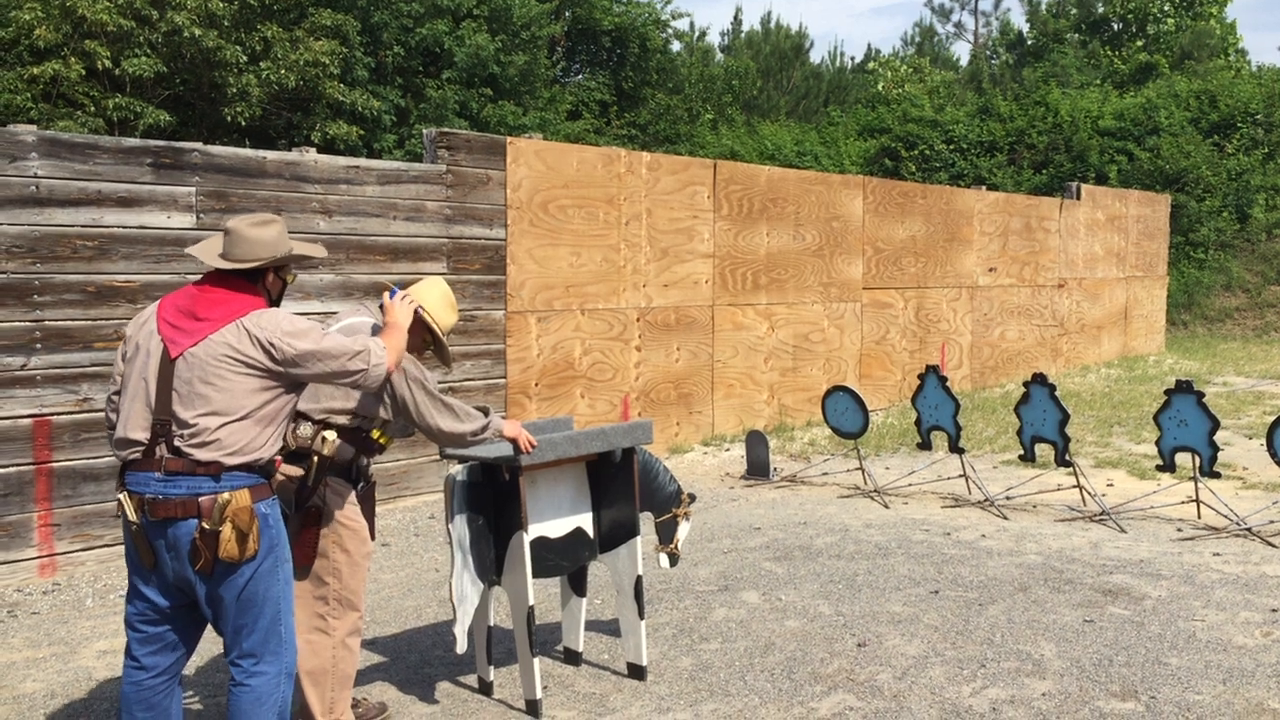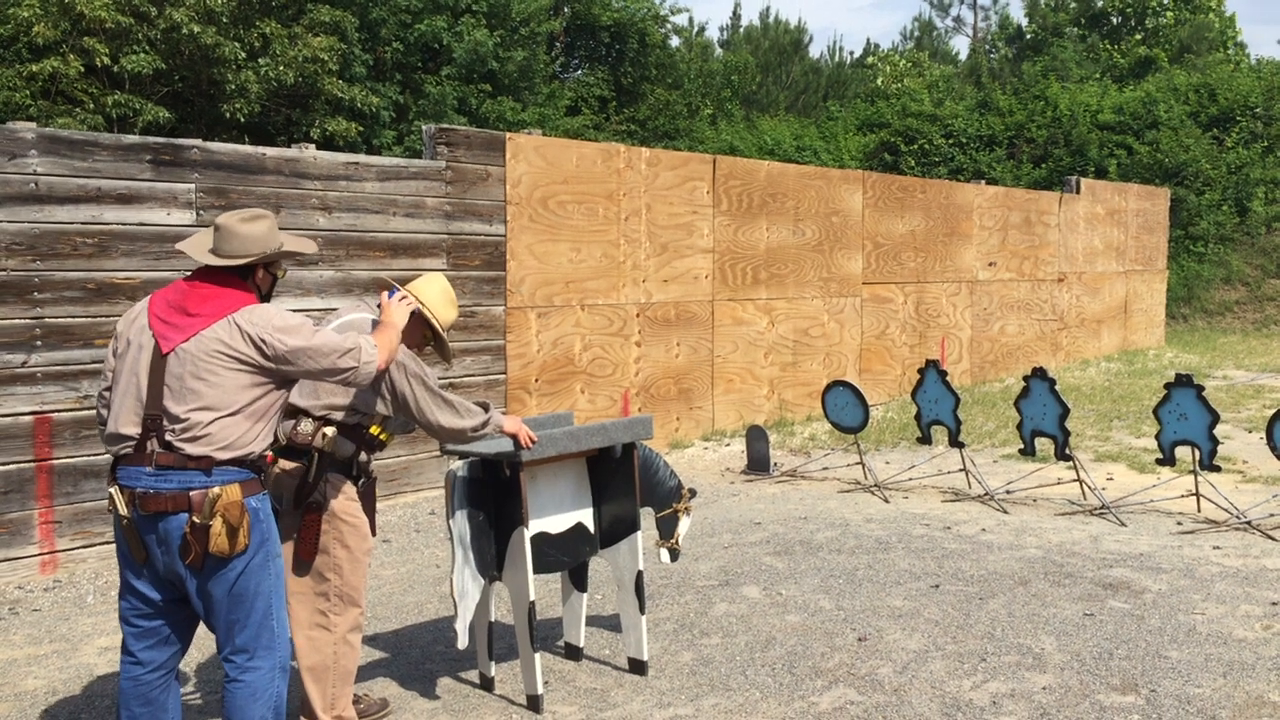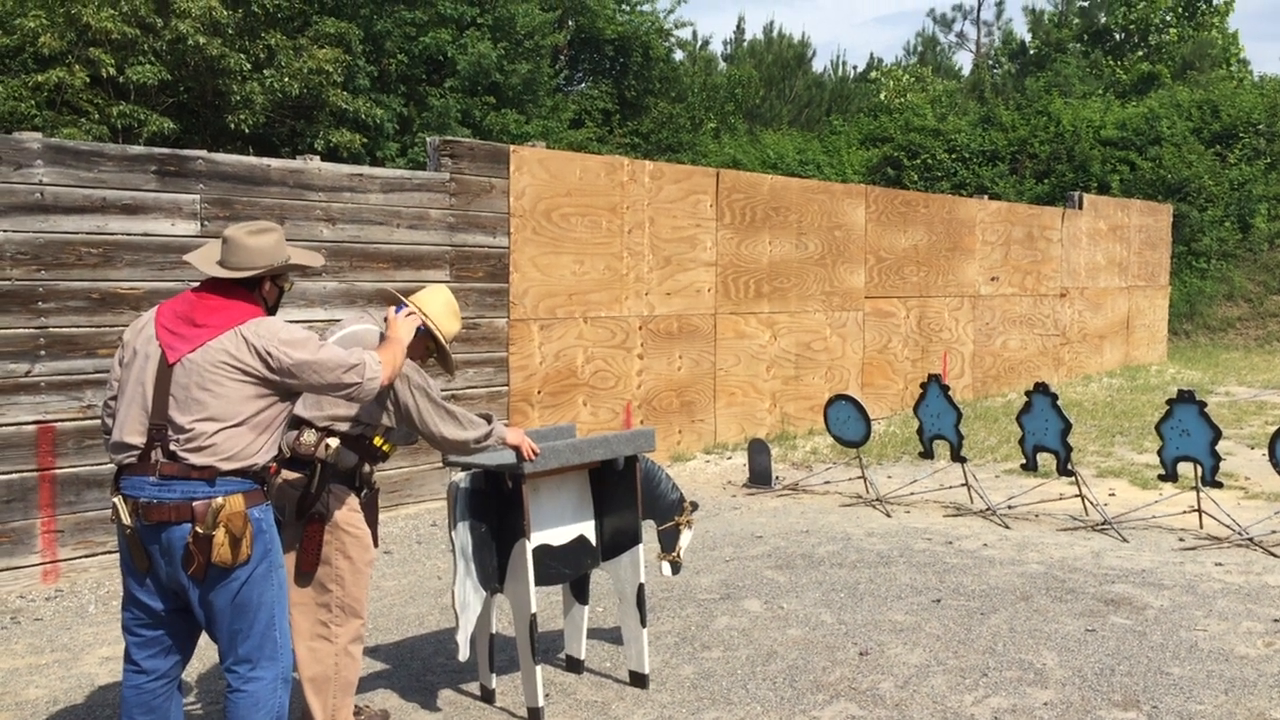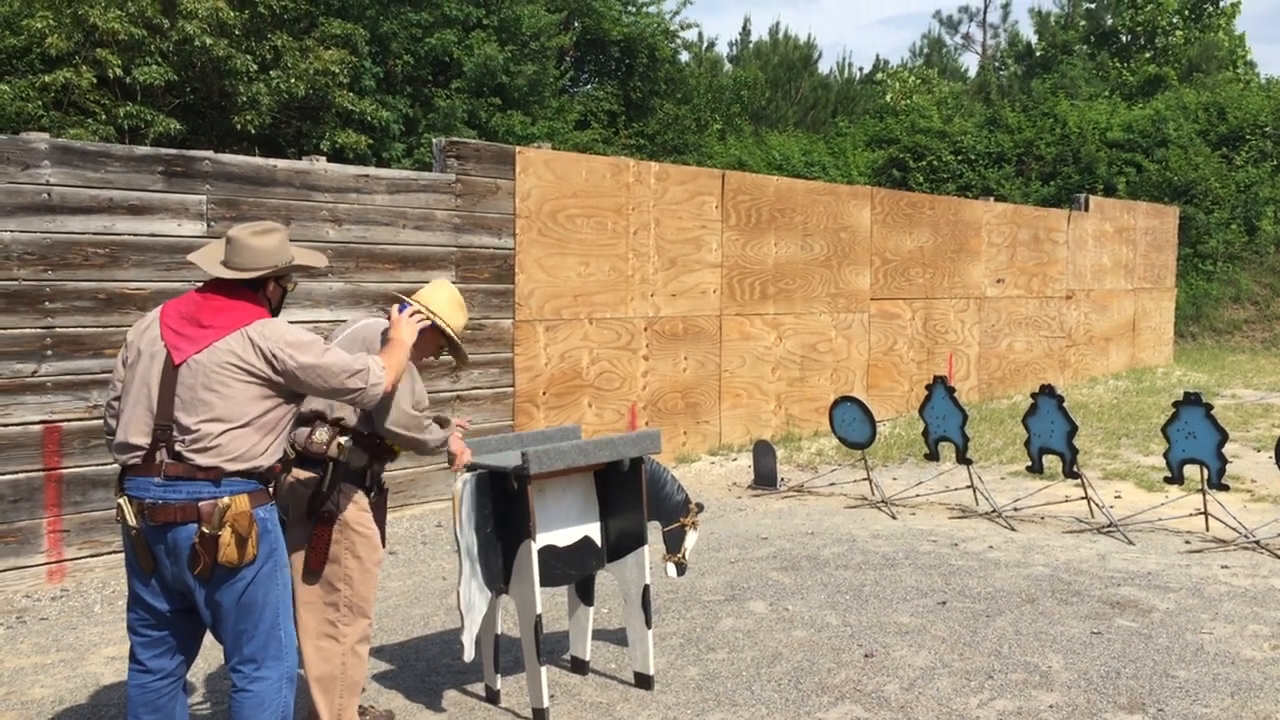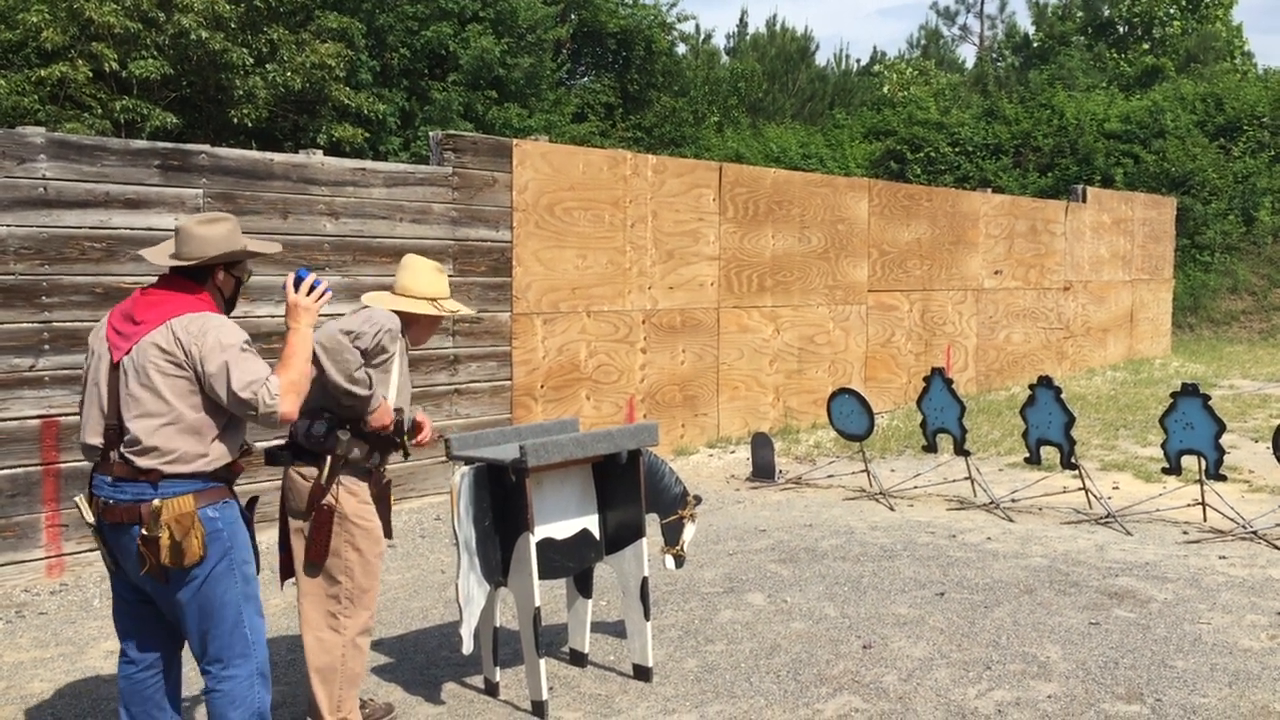
dt=0.7s
person 1, frame 1
left shoulder: (148, 320)
right shoulder: (270, 331)
left elbow: (114, 414)
right elbow: (376, 363)
right wrist: (396, 324)
left hip: (145, 507)
right hip: (225, 509)
left knee: (151, 656)
right knee: (262, 660)
person 1, frame 2
left shoulder: (140, 314)
right shoulder: (261, 326)
left elbow: (106, 408)
right elbow: (367, 361)
right wrist: (392, 322)
left hip: (137, 501)
right hip: (216, 504)
left knee: (147, 652)
right knee: (256, 655)
person 1, frame 3
left shoulder: (146, 325)
right shoulder: (265, 338)
left elbow: (111, 416)
right elbow: (369, 376)
right wrist: (397, 338)
left hip: (139, 509)
right hip: (217, 512)
left knee: (151, 661)
right knee: (259, 665)
person 1, frame 4
left shoulder: (150, 325)
right shoulder: (269, 340)
left elbow: (113, 418)
right elbow: (373, 381)
right wrist: (401, 338)
left hip: (144, 509)
right hip: (223, 514)
left knee: (155, 661)
right knee: (264, 664)
person 1, frame 5
left shoulder: (118, 321)
right shoulder: (203, 328)
left elbow: (99, 414)
right elbow: (282, 405)
right wrist: (300, 326)
left hip: (119, 507)
right hip: (185, 513)
left knee: (145, 655)
right knee: (238, 663)
person 2, frame 1
left shoulder: (355, 325)
left elbow: (405, 410)
right elbow: (437, 416)
right wrist: (499, 426)
left hip: (307, 471)
right hip: (323, 478)
left knee: (322, 600)
right knee: (336, 605)
person 2, frame 2
left shoulder: (355, 319)
right elbow: (439, 413)
right wrist: (498, 422)
left hip: (302, 468)
right hip: (322, 475)
left knee: (319, 597)
right knee: (337, 602)
person 2, frame 3
left shoulder: (359, 330)
left elbow: (416, 417)
right elbow: (440, 422)
right wrist: (501, 433)
left hip: (308, 479)
right hip: (326, 487)
left knee: (322, 608)
right knee: (339, 613)
person 2, frame 4
left shoulder: (368, 330)
right shoulder: (386, 338)
right elbow: (401, 418)
left wrist: (437, 427)
right wrist: (445, 437)
left hip: (320, 478)
right hip: (334, 485)
left knee: (329, 607)
right knee: (344, 612)
person 2, frame 5
left shoulder: (383, 325)
right shoulder: (382, 322)
right elbow: (324, 342)
left wrist: (405, 420)
right wrist: (371, 403)
left hip: (327, 474)
right hip: (334, 480)
left knee: (334, 602)
right knee: (346, 606)
